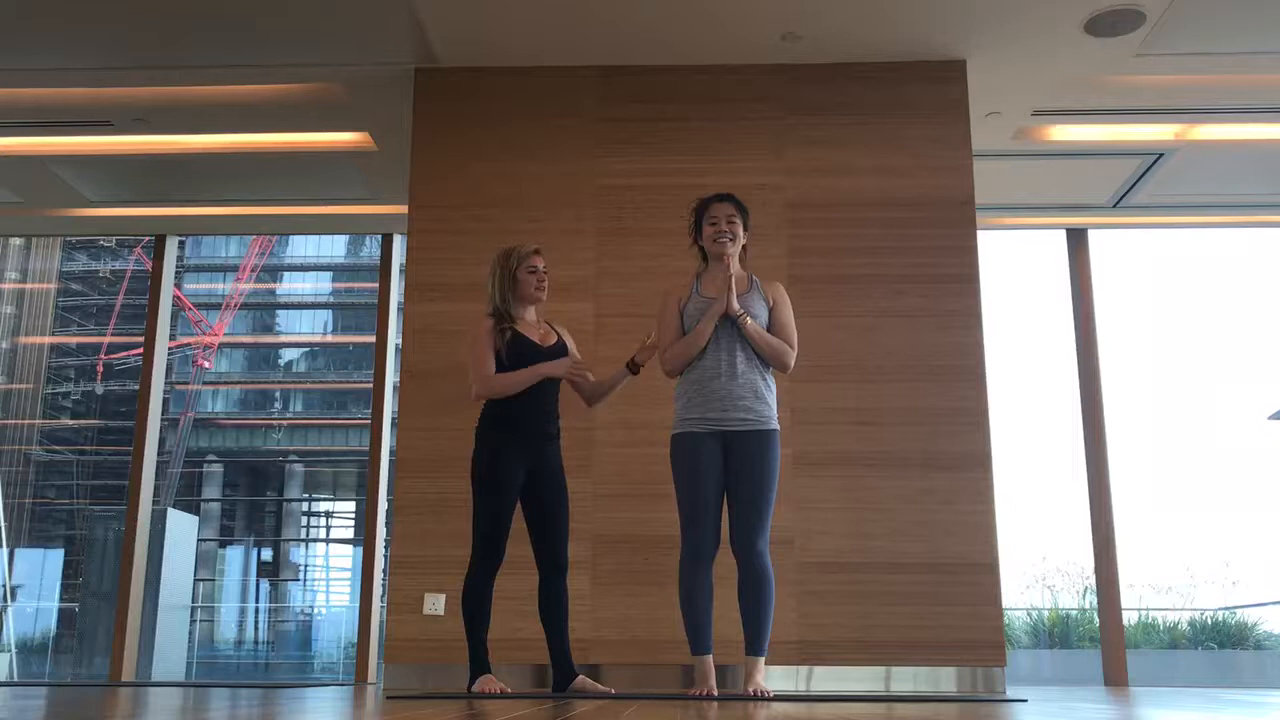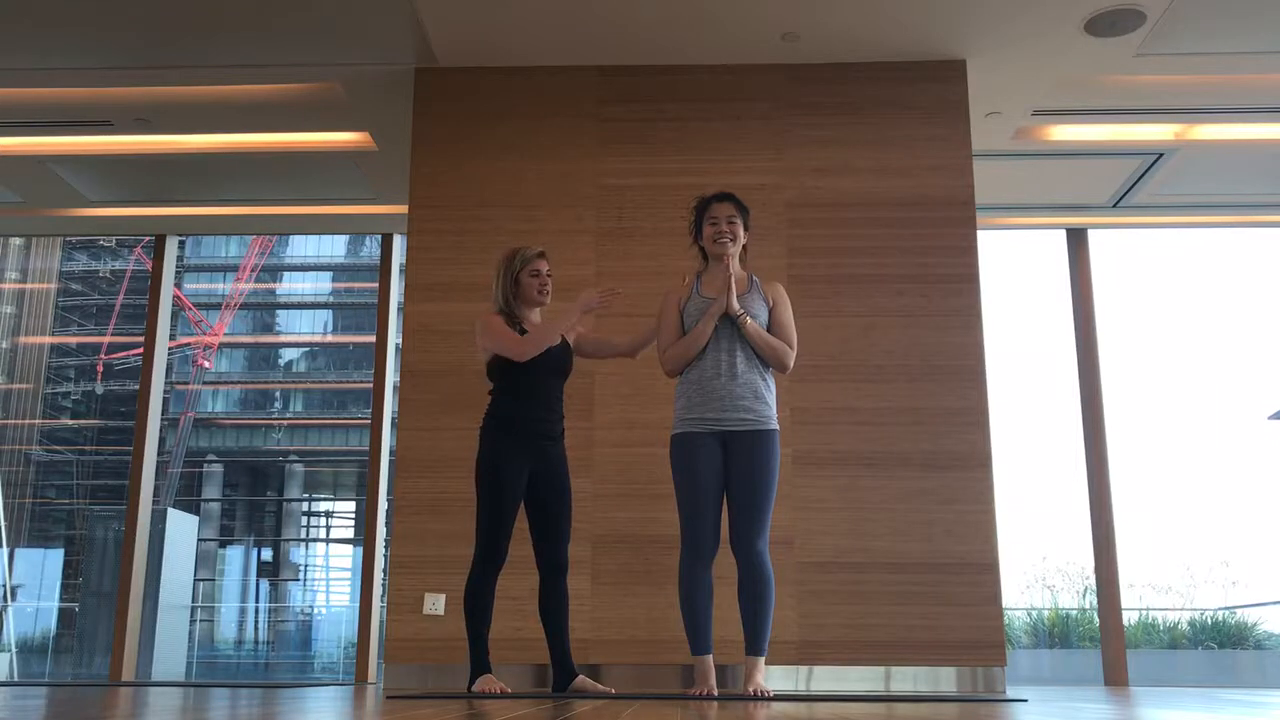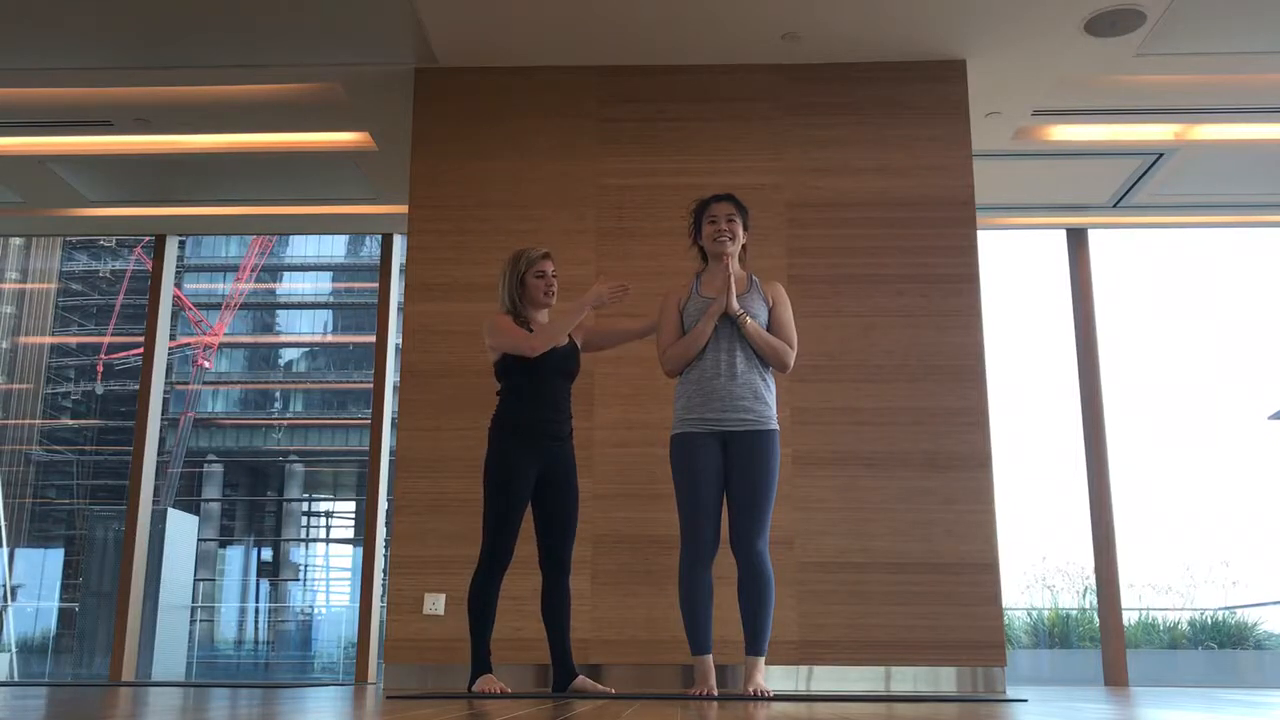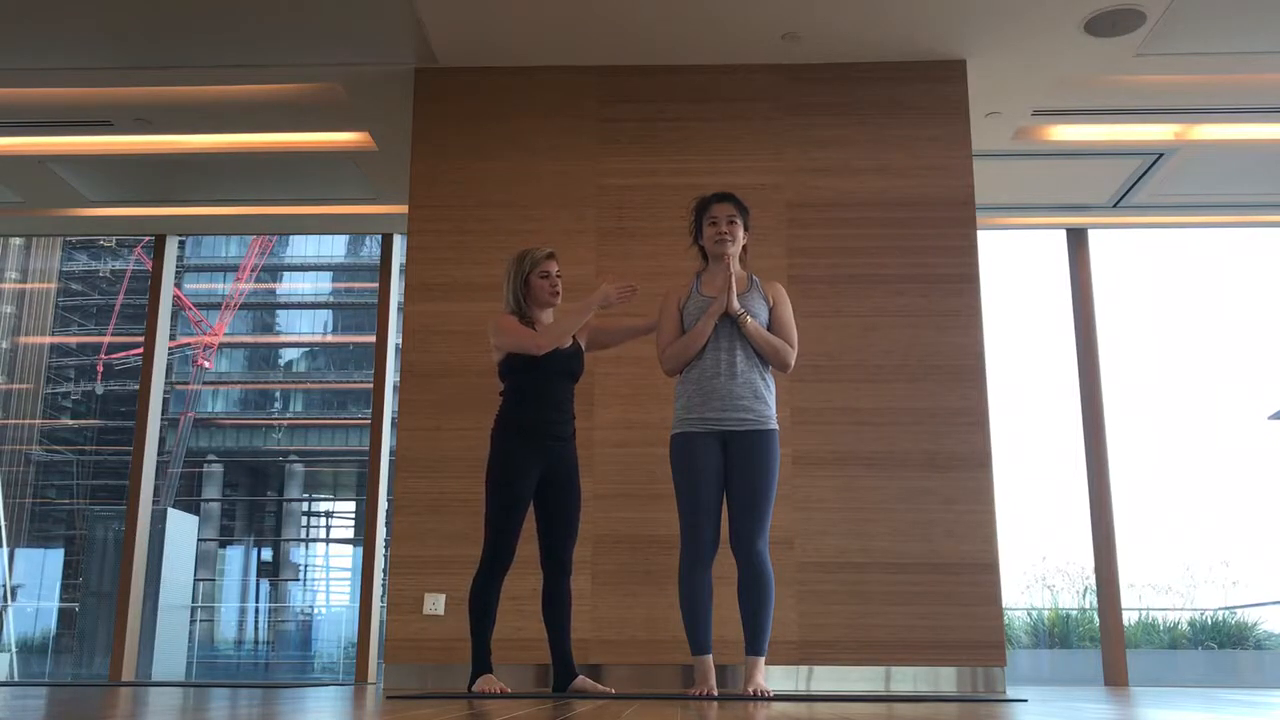
dt=0.4s
person 1, frame 1
left shoulder: (769, 292)
right shoulder: (681, 297)
left elbow: (787, 359)
right elbow: (670, 363)
left wrist: (739, 314)
right wrist: (713, 313)
left hip: (755, 427)
right hip: (696, 429)
left knee: (752, 547)
right knee: (699, 547)
left ankle: (755, 666)
right ankle: (703, 667)
person 1, frame 2
left shoulder: (769, 292)
right shoulder: (680, 297)
left elbow: (786, 360)
right elbow: (669, 363)
left wrist: (739, 314)
right wrist: (713, 313)
left hip: (755, 428)
right hip: (695, 430)
left knee: (752, 547)
right knee: (698, 547)
left ankle: (755, 666)
right ankle: (703, 668)
person 1, frame 3
left shoulder: (769, 292)
right shoulder: (680, 297)
left elbow: (786, 359)
right elbow: (669, 363)
left wrist: (738, 314)
right wrist: (713, 313)
left hip: (755, 428)
right hip: (695, 429)
left knee: (751, 546)
right knee: (698, 546)
left ankle: (755, 666)
right ankle: (703, 667)
person 1, frame 4
left shoulder: (769, 292)
right shoulder: (681, 296)
left elbow: (787, 359)
right elbow: (669, 362)
left wrist: (739, 314)
right wrist: (714, 311)
left hip: (754, 428)
right hip: (695, 429)
left knee: (752, 546)
right knee: (698, 547)
left ankle: (755, 666)
right ankle: (703, 667)
person 2, frame 1
left shoulder: (560, 335)
right shoulder: (492, 329)
left elbow: (589, 395)
right elbow: (482, 387)
left wrist: (631, 366)
right wrist: (544, 369)
left hip: (546, 452)
right hip: (500, 449)
left knee: (555, 562)
right knee: (487, 557)
left ankle: (565, 671)
right ankle: (479, 670)
person 2, frame 2
left shoulder: (567, 334)
right shoulder: (493, 324)
left elbow: (628, 350)
right elbow: (523, 351)
right wrist: (577, 310)
left hip: (550, 451)
right hip: (505, 447)
left knee: (555, 562)
right knee: (491, 556)
left ankle: (565, 671)
right ankle: (479, 670)
person 2, frame 3
left shoulder: (574, 332)
right shoulder: (500, 326)
left elbow: (638, 331)
right elbow: (534, 346)
right wrist: (586, 303)
left hip: (558, 451)
right hip: (513, 447)
left knee: (558, 563)
right knee: (496, 556)
left ankle: (564, 671)
right ankle: (480, 670)
person 2, frame 4
left shoulder: (579, 332)
right shoulder: (504, 326)
left elbow: (641, 328)
right elbow: (540, 344)
right wrist: (593, 303)
left hip: (561, 451)
right hip: (516, 447)
left knee: (559, 563)
right knee: (498, 557)
left ankle: (565, 671)
right ankle: (480, 670)
